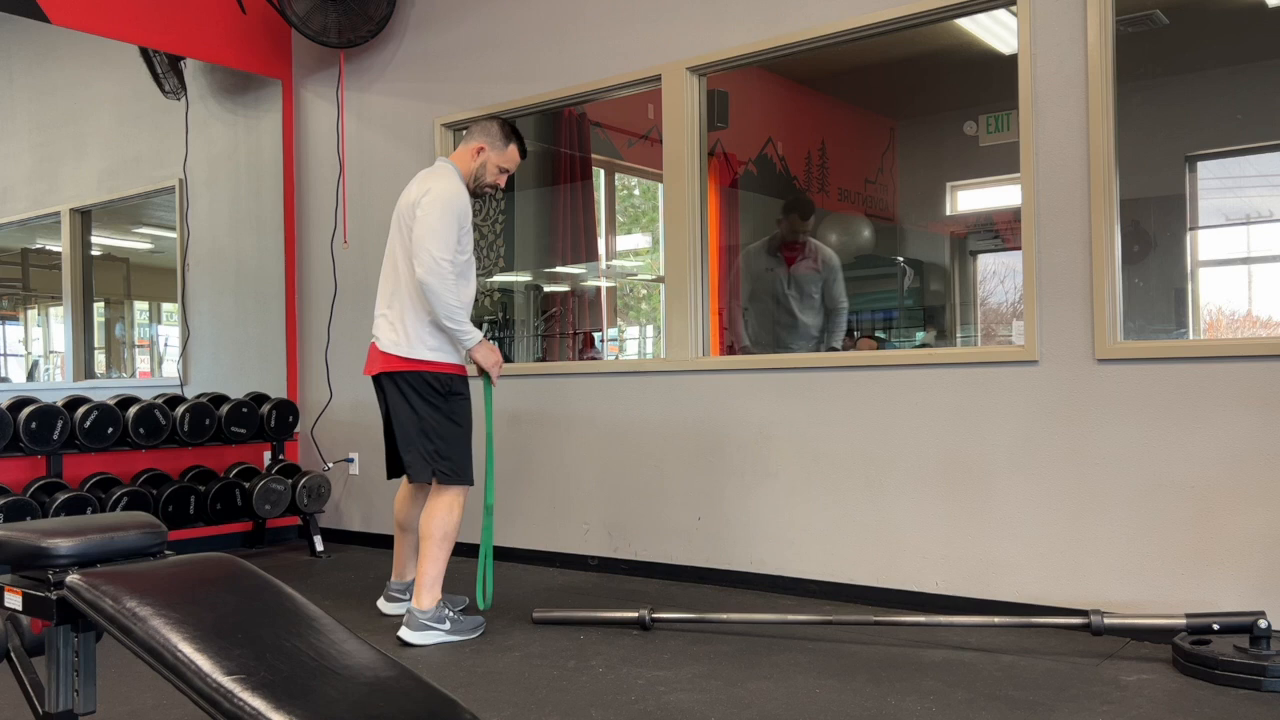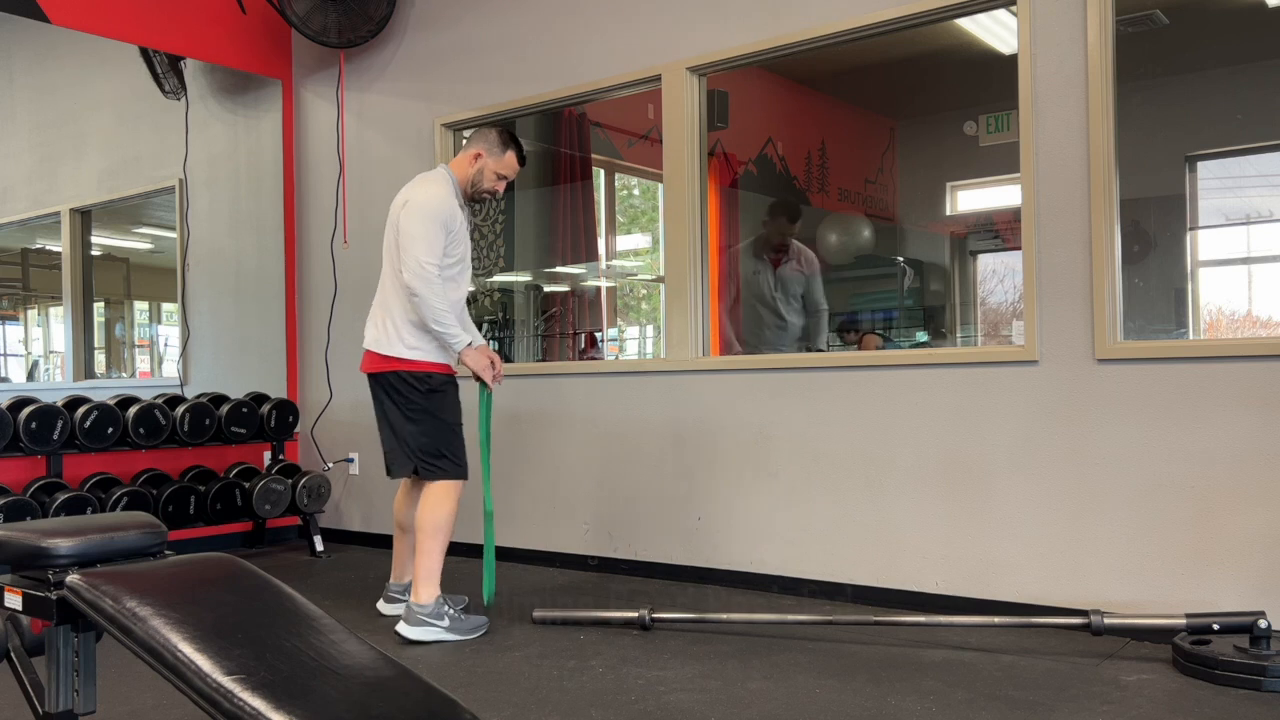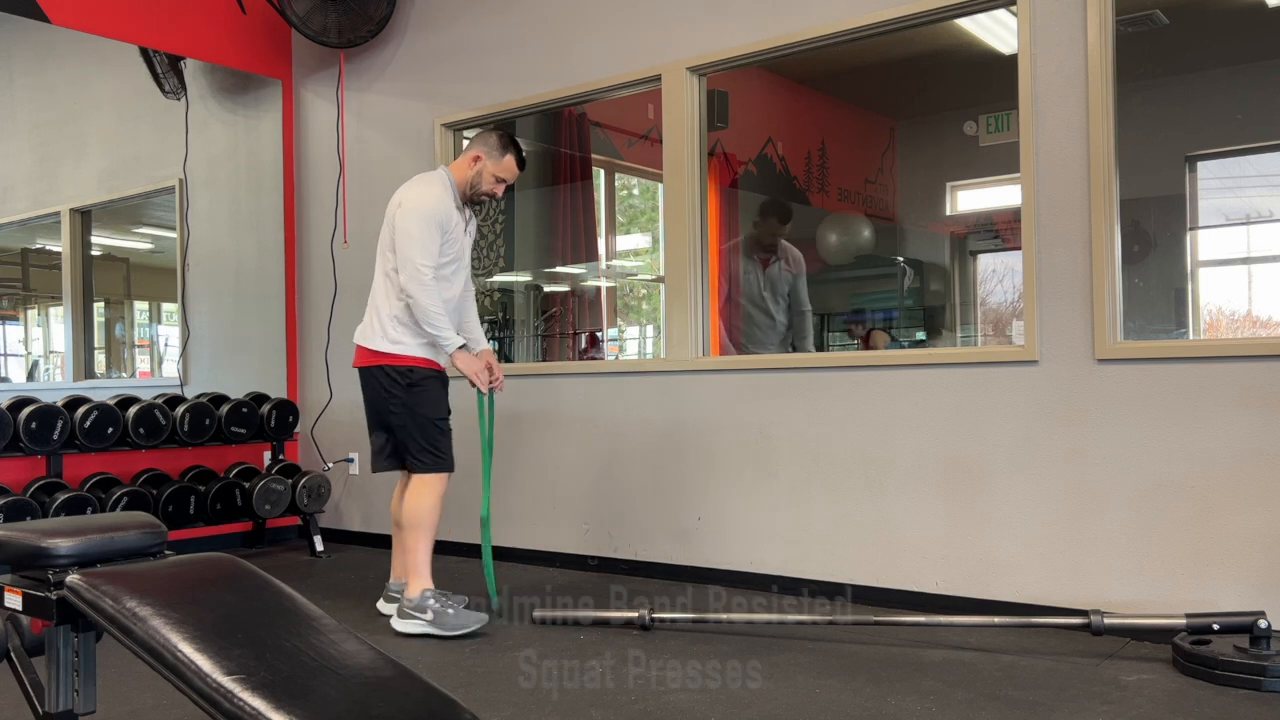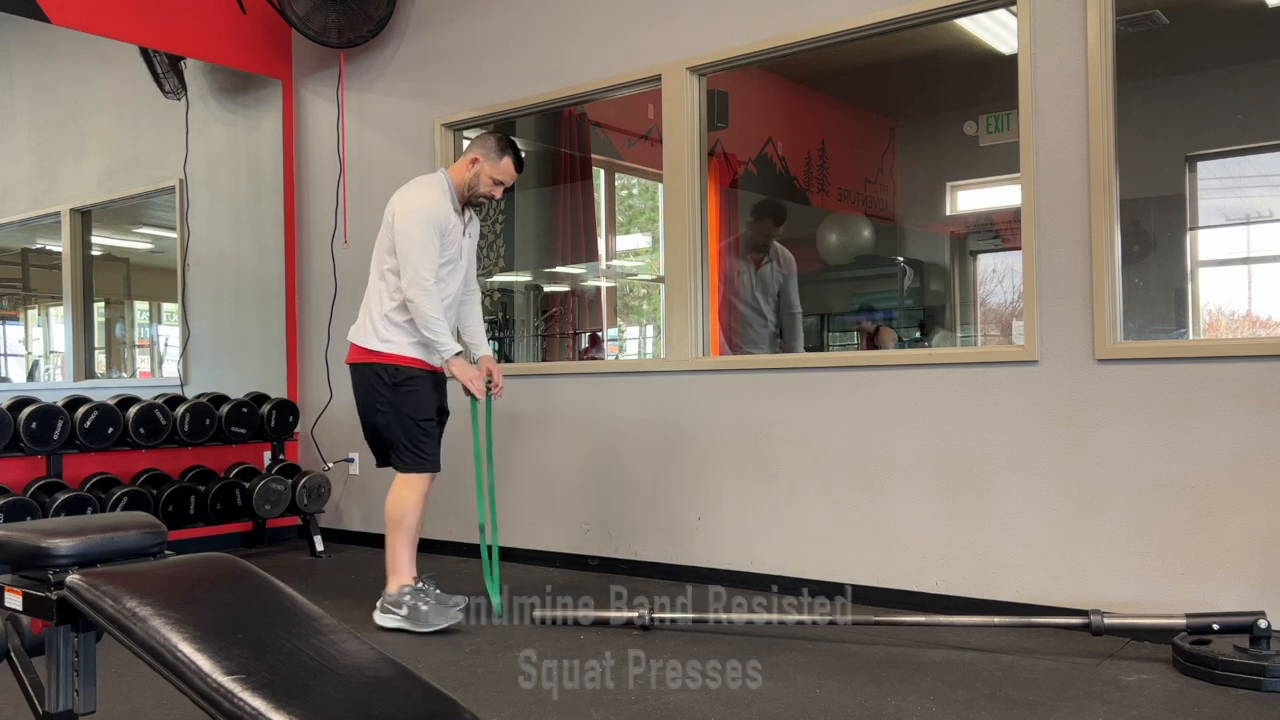
dt=0.1s
person 1, frame 1
left shoulder: (438, 193)
right shoulder: (443, 192)
right elbow: (432, 279)
left wrist: (473, 340)
right wrist: (473, 342)
left hip: (404, 355)
right hip: (421, 359)
left knee: (423, 476)
right knee: (449, 481)
left ankle: (402, 586)
right ankle: (426, 612)
person 1, frame 2
left shoulder: (444, 201)
right shoulder: (432, 197)
right elbow: (419, 282)
left wrist: (475, 340)
right wrist: (464, 345)
left hip: (403, 356)
right hip: (412, 359)
left knee: (420, 474)
right knee: (442, 475)
left ankle: (402, 586)
right ankle: (424, 608)
person 1, frame 3
left shoulder: (464, 215)
right shoulder: (424, 198)
left elbow: (458, 290)
right elbow: (417, 285)
left wrist: (481, 346)
right wrist: (458, 350)
left hip: (421, 358)
right hip: (396, 355)
left knee: (420, 469)
right knee: (431, 469)
left ankle: (403, 585)
right ankle: (416, 600)
person 1, frame 4
left shoulder: (467, 219)
right shoulder: (422, 201)
left elbow: (465, 292)
right elbow: (418, 289)
left wrist: (482, 351)
right wrist: (454, 355)
left hip: (418, 358)
right hip: (389, 354)
left knee: (415, 468)
right knee: (416, 468)
left ankle: (402, 584)
right ankle: (399, 595)
